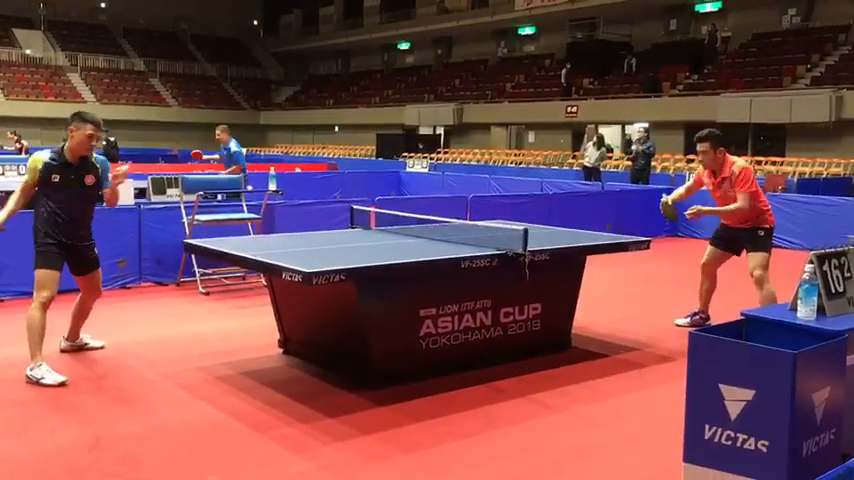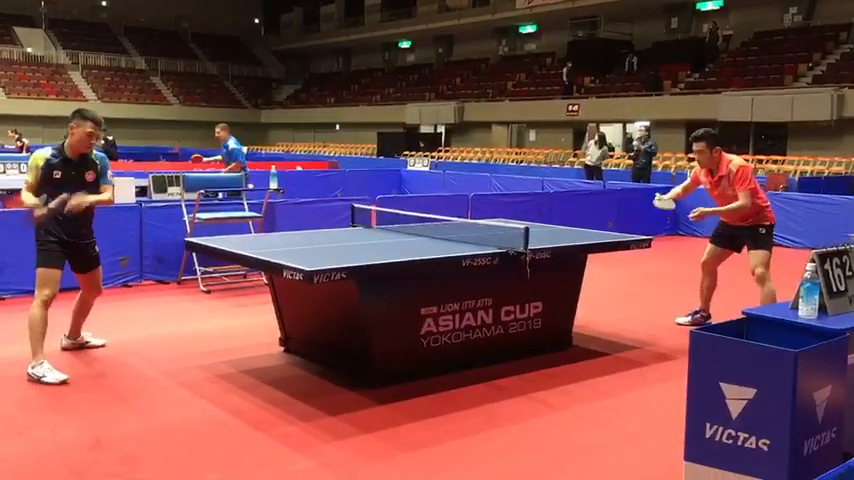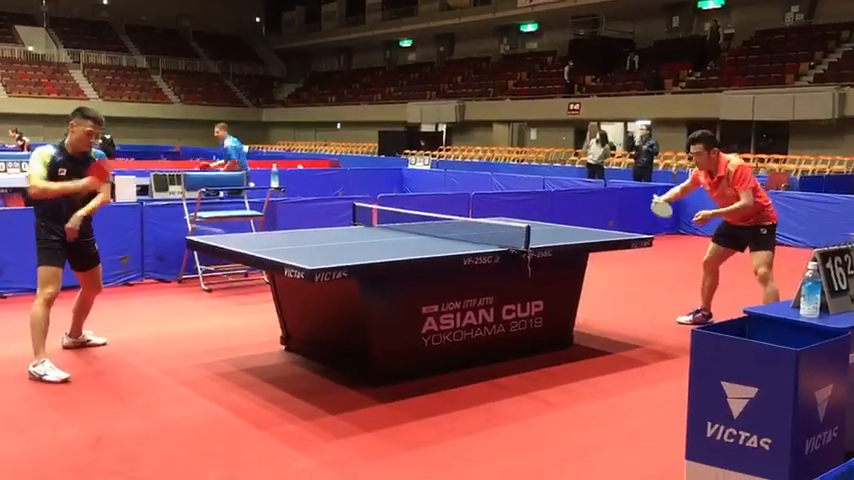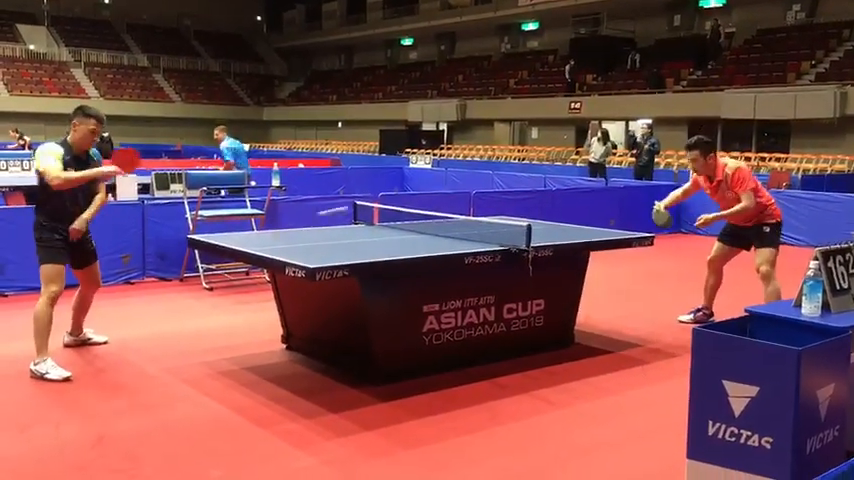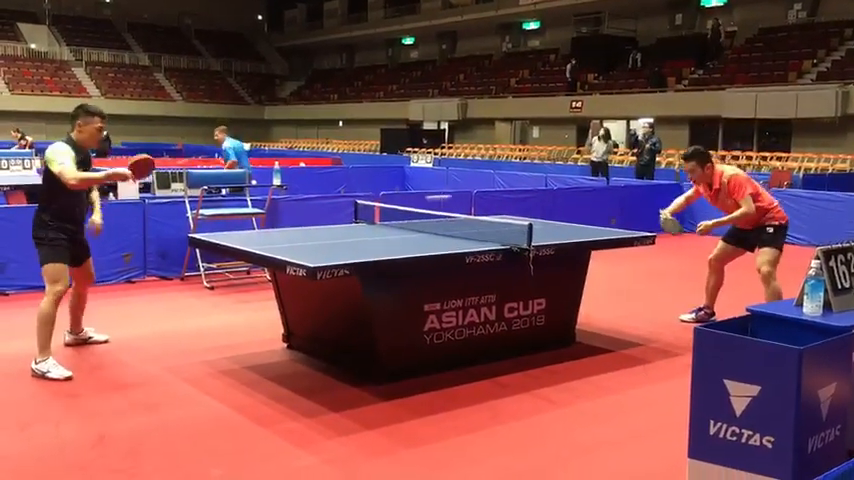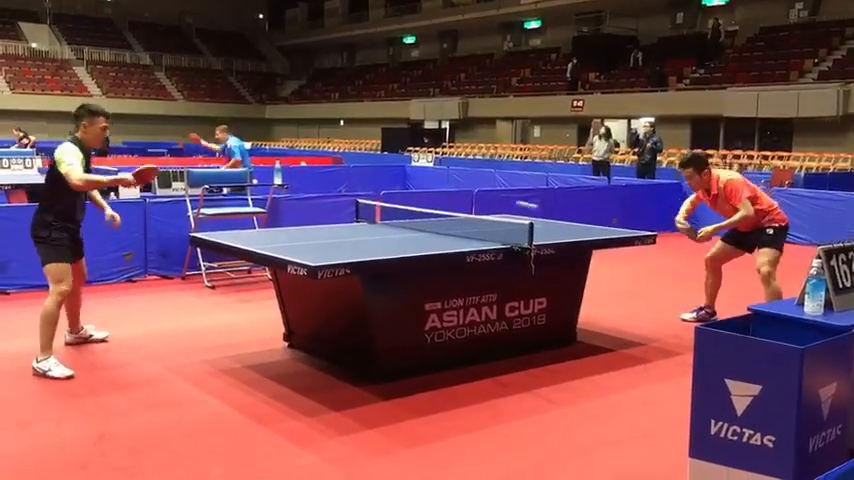
dt=0.1s
person 1, frame 1
left shoulder: (99, 164)
right shoulder: (41, 160)
left elbow: (112, 202)
right elbow: (23, 192)
left wrist: (116, 185)
left hip: (82, 239)
right hip: (49, 239)
left knee: (92, 292)
right knee: (43, 297)
left ankle: (72, 339)
right ankle: (35, 366)
person 1, frame 2
left shoulder: (99, 160)
right shoulder: (42, 157)
left elbow: (108, 197)
right elbow: (26, 193)
left wrist: (87, 200)
right wrist: (36, 205)
left hip: (83, 236)
right hip: (51, 237)
left knee: (93, 290)
right knee: (45, 296)
left ankle: (73, 337)
right ankle: (37, 364)
person 1, frame 3
left shoulder: (94, 159)
right shoulder: (45, 154)
left elbow: (104, 195)
right elbow: (35, 189)
left wrist: (80, 215)
right wrist: (76, 186)
left hip: (81, 232)
right hip: (51, 234)
left knee: (93, 287)
right knee: (48, 293)
left ankle: (75, 335)
right ankle: (38, 363)
person 1, frame 4
left shoulder: (91, 158)
right shoulder: (50, 151)
left elbow: (100, 194)
right elbow: (56, 182)
left wrist: (85, 217)
right wrist: (99, 172)
left hip: (79, 231)
right hip: (51, 232)
left knee: (92, 284)
right knee: (52, 291)
left ankle: (76, 333)
right ankle: (40, 361)
person 1, frame 5
left shoulder: (85, 155)
right shoulder: (59, 150)
left elbow: (89, 189)
right elbow: (73, 181)
left wrist: (96, 213)
right wrist: (113, 174)
left hip: (72, 230)
right hip: (51, 230)
left knee: (84, 282)
right knee: (57, 289)
left ankle: (76, 332)
right ankle: (42, 360)
person 1, frame 6
left shoulder: (84, 152)
right shoulder: (67, 150)
left elbow: (89, 188)
right elbow: (78, 182)
left wrist: (106, 208)
right wrist: (118, 180)
left hip: (69, 229)
right hip: (51, 229)
left knee: (78, 281)
right knee: (61, 289)
left ankle: (75, 331)
right ankle: (43, 359)
person 2, frame 1
left shoulder: (740, 169)
right shoulder: (704, 171)
left elbow: (743, 207)
right elbow: (687, 189)
left wrist: (706, 211)
right wrist: (670, 198)
left hip: (757, 224)
right hip: (731, 225)
left knee: (758, 275)
right knee: (707, 266)
right ankle: (702, 314)
person 2, frame 2
left shoulder: (738, 167)
right shoulder: (701, 170)
left elbow: (745, 204)
right elbow: (684, 188)
left wrist: (709, 212)
right wrist: (666, 197)
left hip: (757, 221)
right hip: (730, 223)
left knee: (760, 273)
right knee: (707, 263)
right ankle: (703, 313)
person 2, frame 3
left shoulder: (737, 167)
right shoulder: (700, 172)
left elbow: (748, 203)
right elbow: (682, 189)
left wrist: (712, 214)
right wrist: (663, 199)
left hip: (760, 221)
right hip: (733, 222)
left knee: (762, 273)
right knee: (709, 263)
right ankle: (704, 312)
person 2, frame 4
left shoulder: (735, 170)
right shoulder: (701, 176)
left elbow: (749, 205)
right elbow: (683, 191)
left wrist: (714, 217)
right wrist: (663, 204)
left hip: (765, 219)
right hip: (738, 222)
left knee: (765, 270)
right knee: (713, 261)
right ankle: (706, 311)
person 2, frame 5
left shoulder: (731, 177)
right shoulder: (702, 183)
left elbow: (748, 210)
right elbow: (686, 197)
left wrist: (714, 224)
right wrist: (669, 211)
left hip: (770, 221)
right hip: (744, 224)
left knee: (765, 271)
right knee: (714, 262)
right ankle: (706, 311)
person 2, frame 6
left shoulder: (728, 182)
right shoulder: (703, 187)
left elbow: (748, 214)
right elbow: (690, 202)
left wrist: (714, 229)
right wrist: (680, 218)
left hip: (770, 222)
right hip: (744, 227)
left knee: (765, 271)
right knee: (711, 260)
right ankle: (708, 310)
